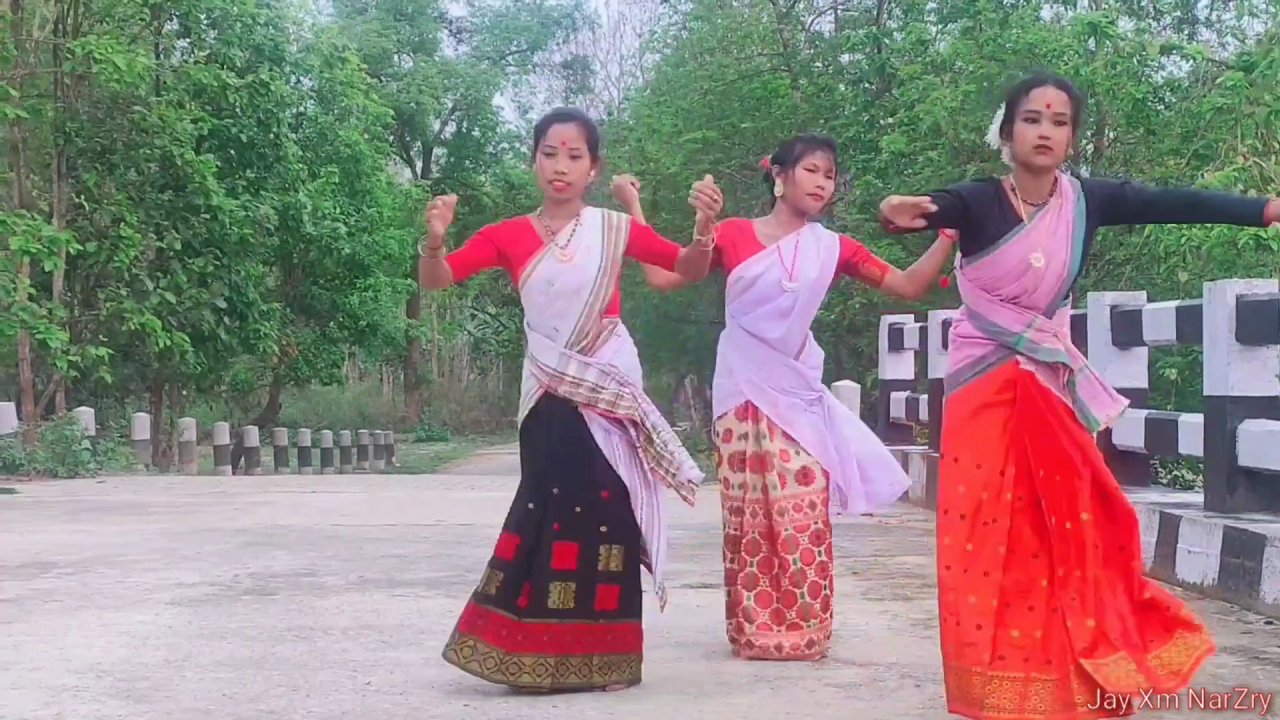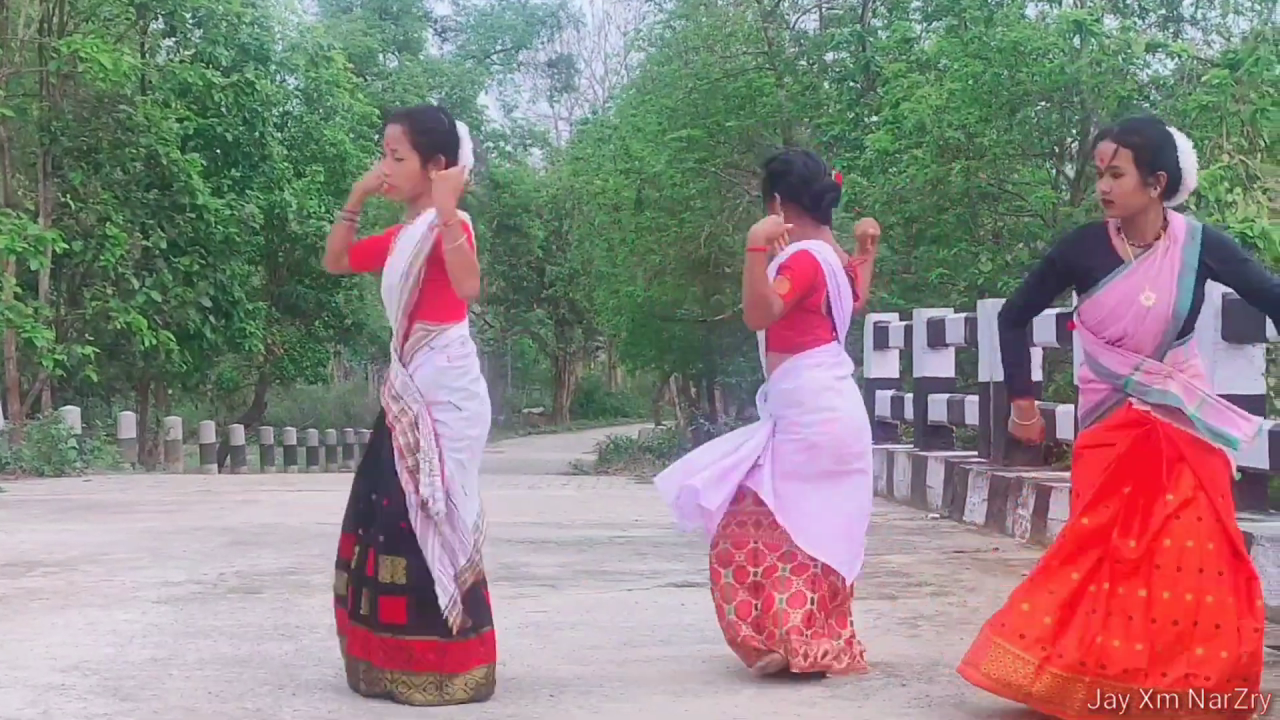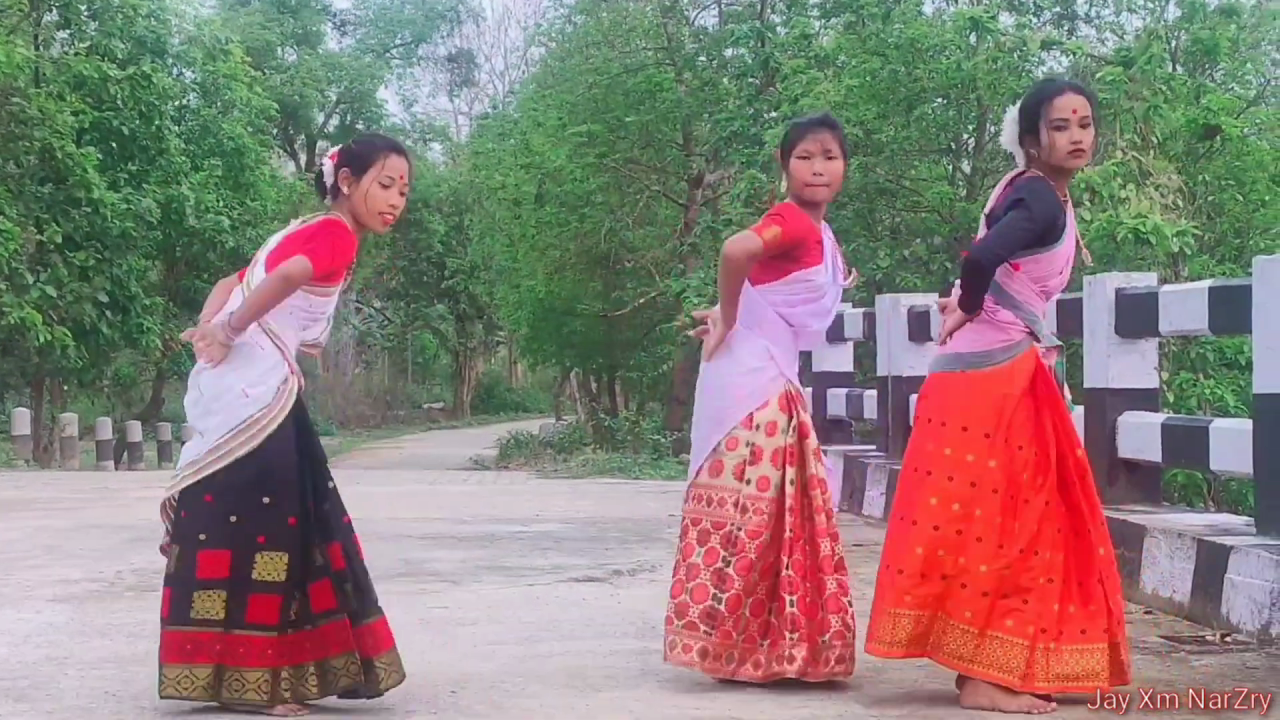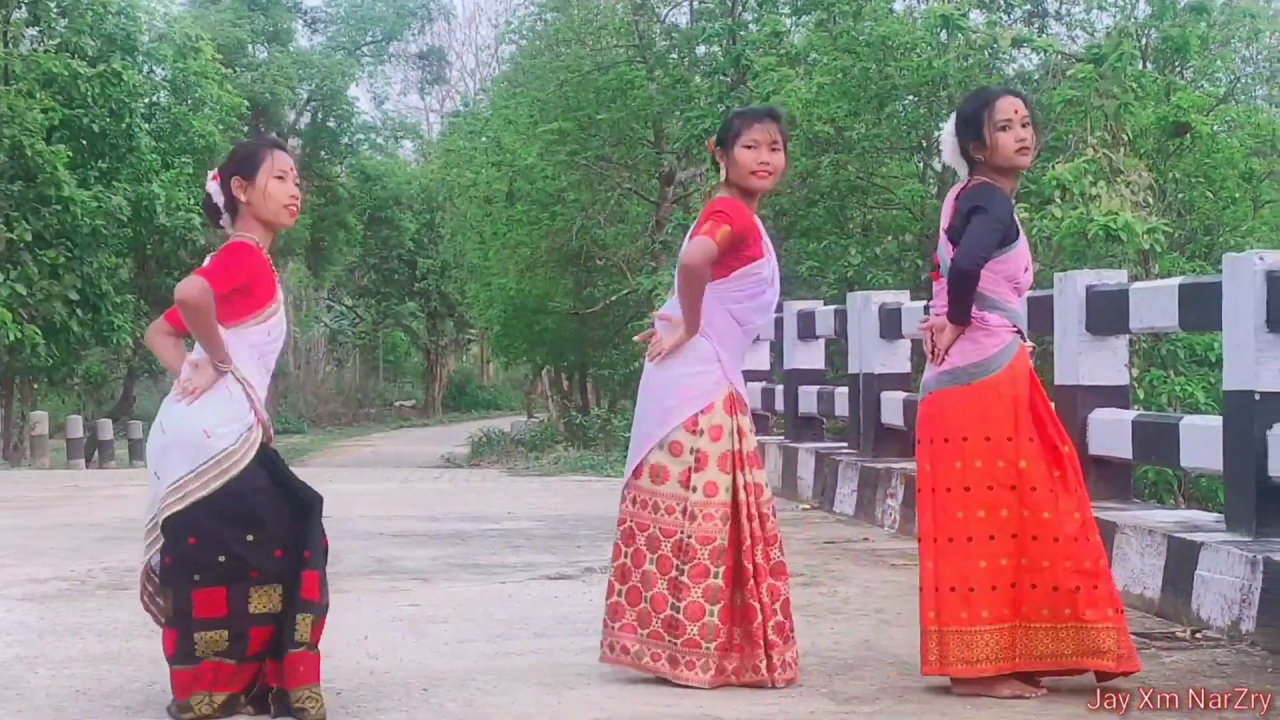
dt=1s
person 1, frame 1
left shoulder: (1088, 198)
right shoulder: (977, 200)
left elbow: (1176, 202)
right elbow: (921, 210)
right wrist: (896, 209)
left hip: (1052, 387)
right hip: (983, 388)
left knee: (1074, 527)
right knee: (989, 541)
person 1, frame 2
left shoulder: (1200, 243)
right shoulder: (1083, 247)
right elbow: (1015, 316)
right wrist: (1022, 401)
left hip: (1185, 424)
right hip: (1110, 426)
left knee: (1199, 564)
right knee: (1106, 556)
person 1, frame 3
left shoulder: (1036, 193)
right shoulder: (1040, 199)
left elbow: (989, 256)
right elbow: (981, 257)
left wrist: (966, 305)
right wrist: (969, 310)
left hip: (1011, 371)
right hip: (992, 373)
left knee: (1027, 514)
right knee: (989, 516)
left ankle: (1005, 661)
person 1, frame 4
left shoulder: (970, 199)
right shoulder: (989, 199)
left elbow: (951, 271)
right elbow: (967, 265)
left wrist: (946, 322)
right wrist: (957, 324)
left hip: (968, 380)
right hip: (986, 377)
left knee: (987, 512)
right knee: (1006, 509)
left ankle: (988, 658)
right ankle: (979, 666)
person 2, frame 1
left shoulder: (618, 228)
right shoulder: (510, 236)
left elbow: (689, 268)
right elbow: (434, 278)
left wrist: (705, 221)
right wrist: (432, 235)
left hip: (610, 389)
right hip: (551, 391)
left knee: (609, 512)
right knee: (547, 514)
left ankle: (596, 653)
right ankle: (528, 649)
person 2, frame 2
left shoulder: (451, 226)
right shoulder: (403, 233)
left elbow: (466, 289)
right elbow: (336, 261)
left wrist: (444, 208)
right wrist: (357, 195)
left hip: (441, 394)
right hip: (411, 394)
left knee: (429, 520)
right knee: (382, 515)
left ankle: (441, 669)
right ankle: (411, 660)
person 2, frame 3
left shoulder: (305, 232)
right shoulder: (337, 233)
left elbow: (231, 283)
right elbow: (293, 274)
left wrist: (212, 330)
right wrist: (230, 331)
left hip: (238, 388)
right hip: (254, 392)
left knee: (275, 519)
right knee: (265, 521)
left ankle: (276, 669)
person 2, frame 4
left shoulder: (237, 261)
right shoulder: (245, 254)
left elbow: (159, 330)
right elbow: (191, 294)
left wrist: (191, 371)
right wrist: (217, 363)
left hip: (219, 431)
right hip: (218, 434)
right knee: (245, 558)
person 3, frame 1
left shoulder: (835, 247)
right shoulder: (731, 233)
left elbow: (908, 285)
right elbow: (662, 278)
left wrist: (949, 234)
left hip: (798, 393)
right hip: (745, 392)
left knee: (804, 514)
right knee: (752, 515)
left ankle: (799, 631)
right ankle: (756, 630)
person 3, frame 2
left shoulder: (802, 259)
right shoulder: (835, 259)
left elbow: (761, 313)
right elbow: (852, 301)
left wrist: (758, 251)
right wrist: (866, 252)
left hip: (805, 416)
right hip: (829, 414)
left knee: (750, 533)
right knee: (807, 536)
left ankle: (790, 645)
right ankle: (817, 646)
person 3, frame 3
left shoulder: (817, 231)
right shoulder: (788, 220)
right elbow: (735, 251)
left wrist: (720, 316)
right wrist: (727, 320)
left hip: (777, 386)
right hip: (751, 384)
left knee: (797, 513)
right knee: (749, 513)
left ankle: (792, 645)
right ankle: (731, 644)
person 3, frame 4
left shoulder: (738, 217)
right shoulder: (730, 213)
left elbow: (692, 293)
right elbow: (695, 260)
left wrist: (676, 324)
right wrist: (689, 325)
left hip: (717, 386)
right hip: (695, 386)
left knee: (738, 517)
right knee: (696, 518)
left ankle: (736, 649)
right ankle: (687, 650)
